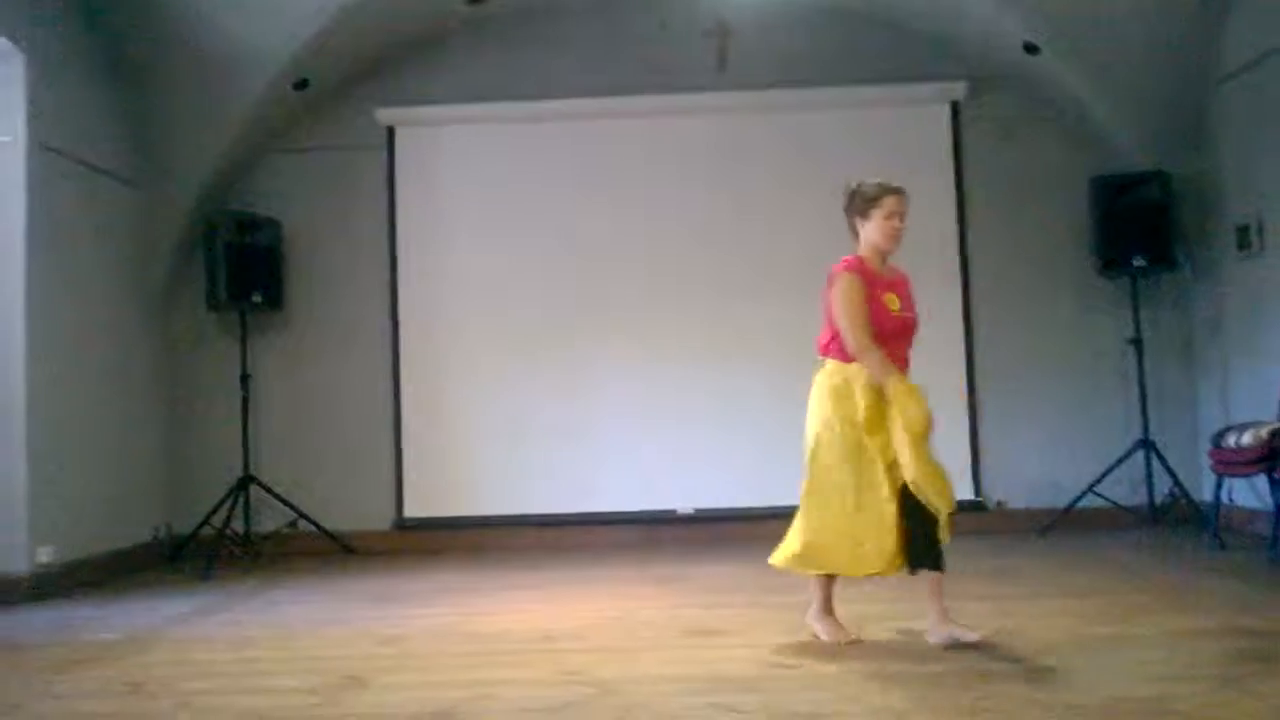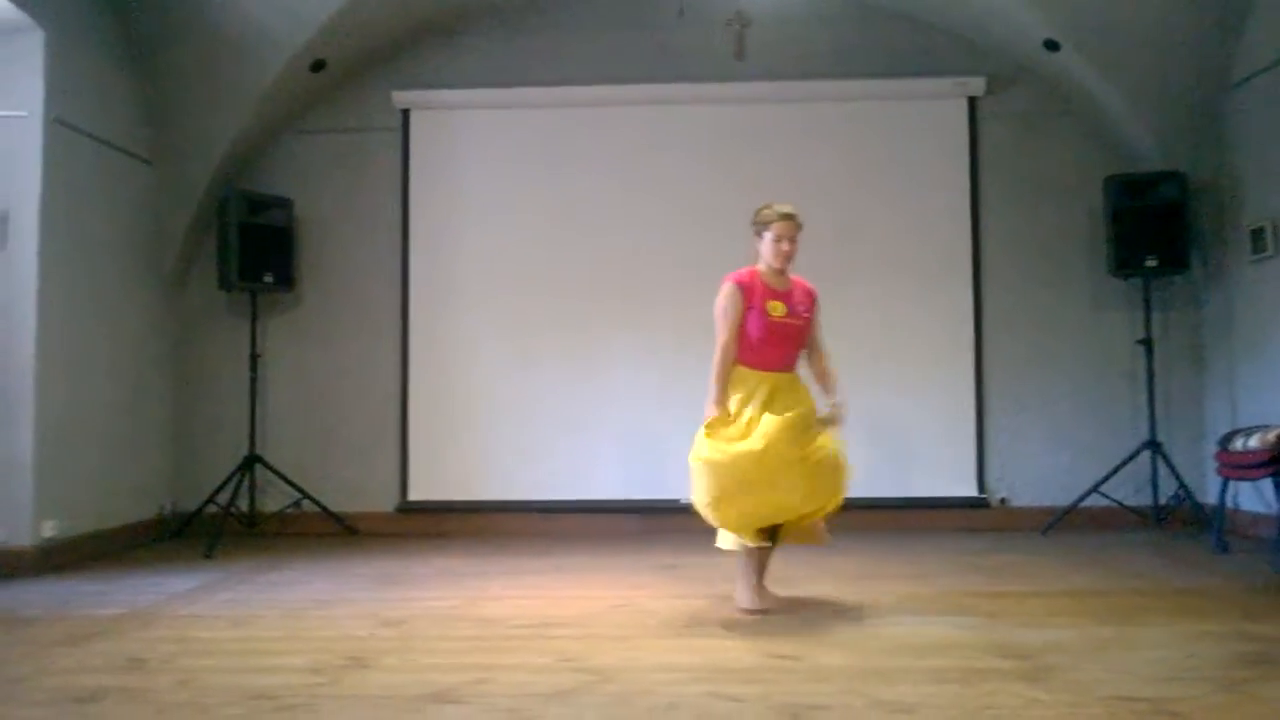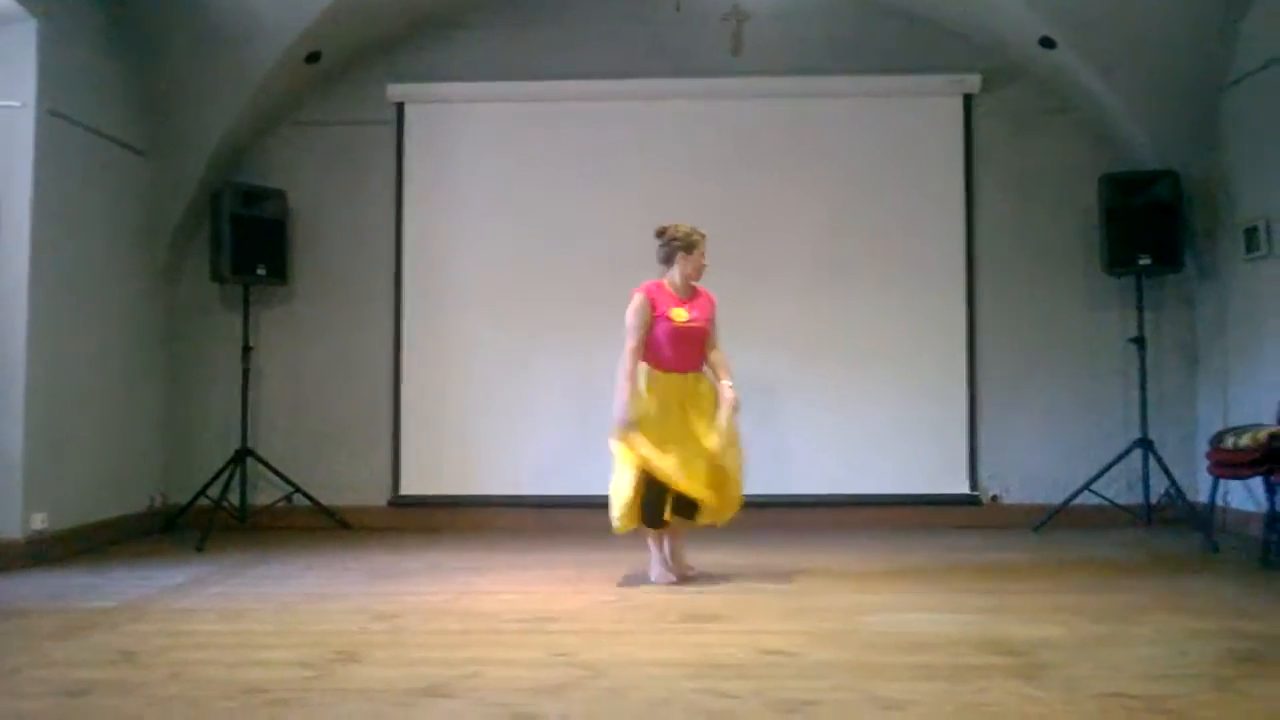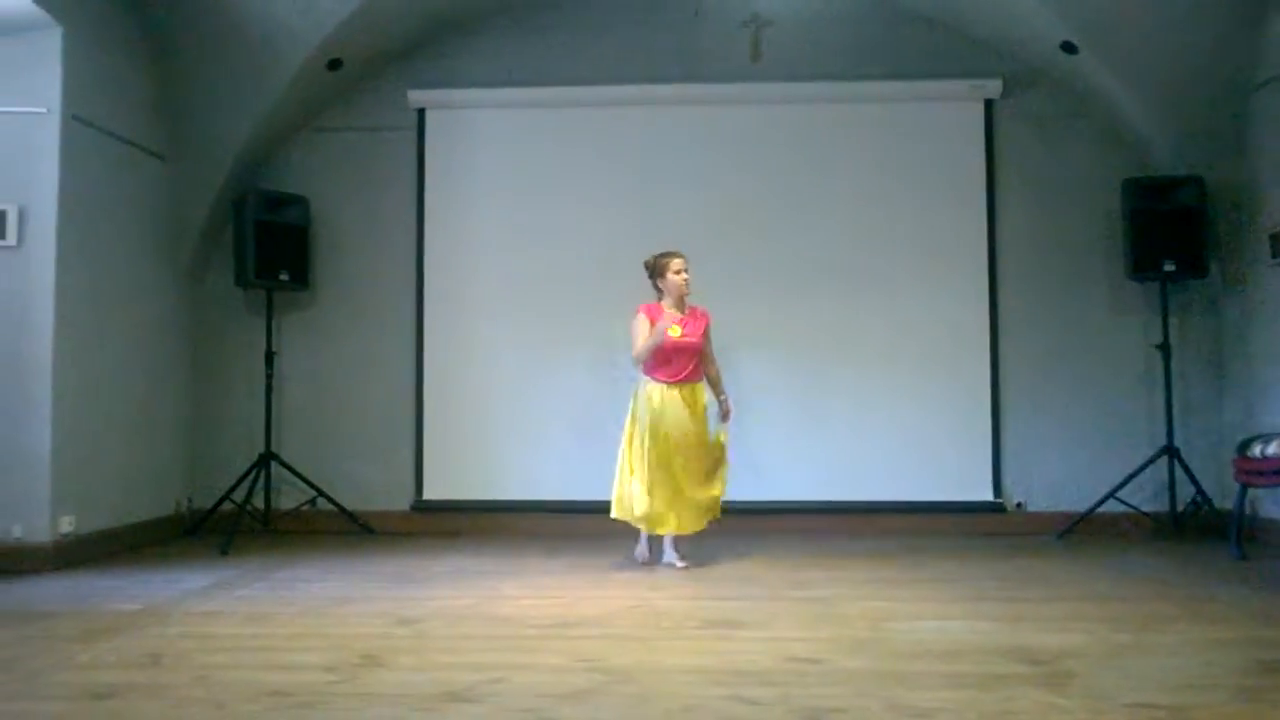
dt=0.7s
person 1, frame 1
left shoulder: (899, 280)
right shoulder: (849, 276)
right elbow: (861, 347)
left wrist: (909, 401)
right wrist: (905, 397)
left hip: (891, 402)
right hip: (849, 398)
left knee: (920, 504)
right knee: (845, 505)
left ankle: (938, 619)
right ankle: (820, 609)
person 1, frame 2
left shoulder: (805, 294)
right shoulder: (738, 286)
left elbow: (814, 352)
right elbow: (724, 347)
left wrist: (832, 399)
right wrist: (716, 402)
left hip: (788, 395)
right hip: (745, 393)
left knee: (780, 487)
right knee: (751, 484)
left ankle: (754, 581)
right ankle: (748, 584)
person 1, frame 3
left shoulder: (705, 300)
right shoulder: (647, 295)
left elbow: (711, 349)
right elbow: (633, 351)
left wrist: (725, 383)
right wrist: (625, 400)
left hip: (695, 393)
right hip: (655, 391)
left knee: (697, 470)
right knee: (656, 472)
left ankle: (673, 549)
right ankle: (658, 560)
person 1, frame 4
left shoulder: (701, 317)
right shoulder: (646, 314)
left elbow: (708, 362)
right elbow: (638, 356)
left wrist: (722, 397)
right wrist: (658, 334)
left hip: (691, 400)
right hip: (655, 400)
left knee: (685, 471)
right knee: (653, 469)
left ankle: (671, 548)
right ankle: (644, 538)
